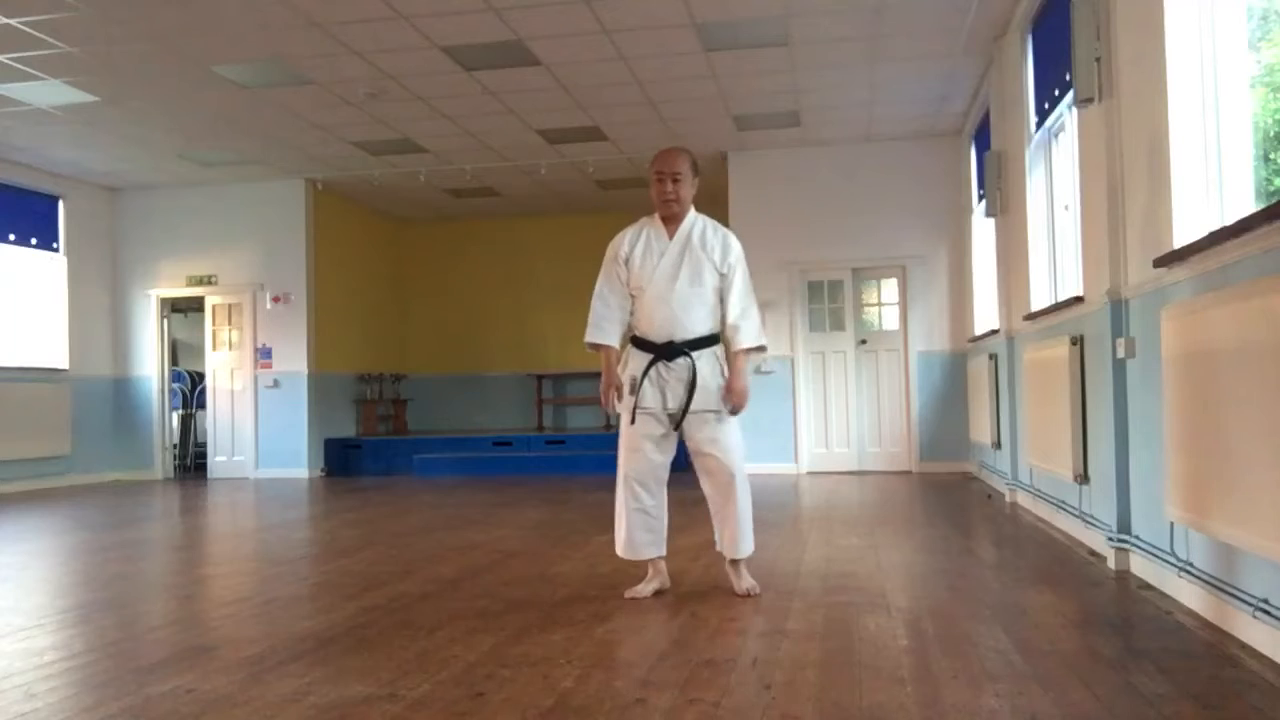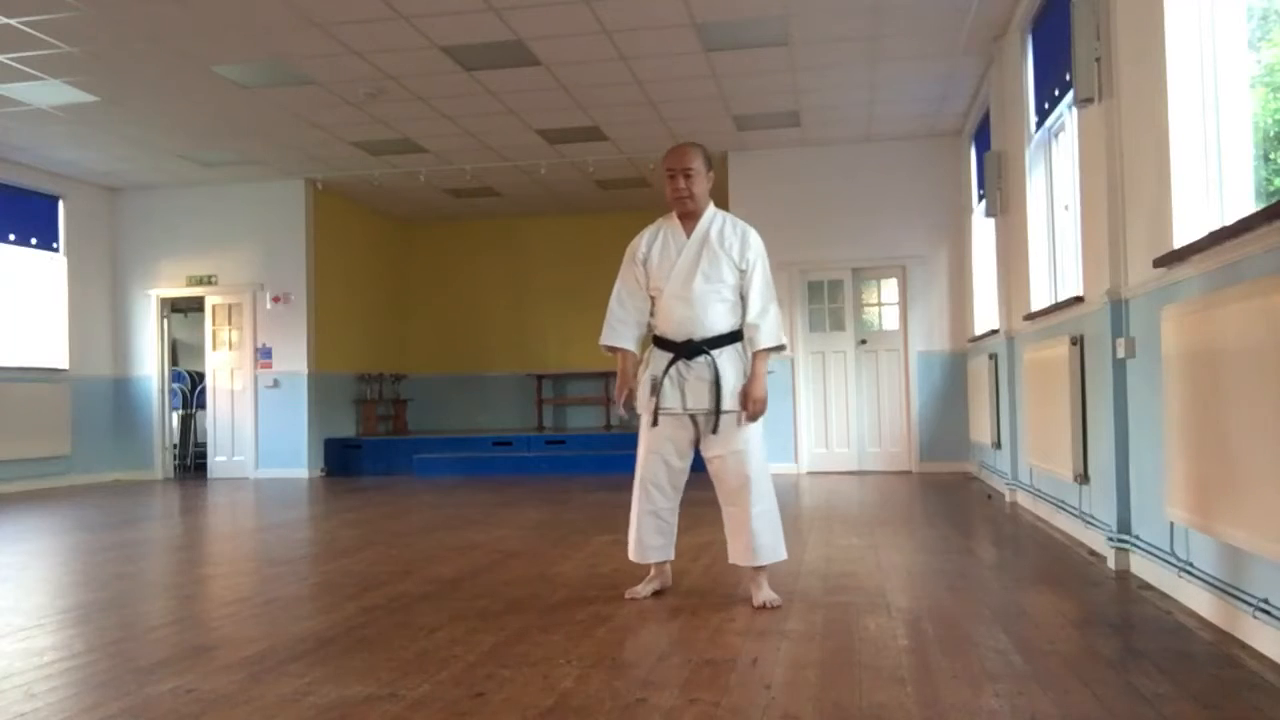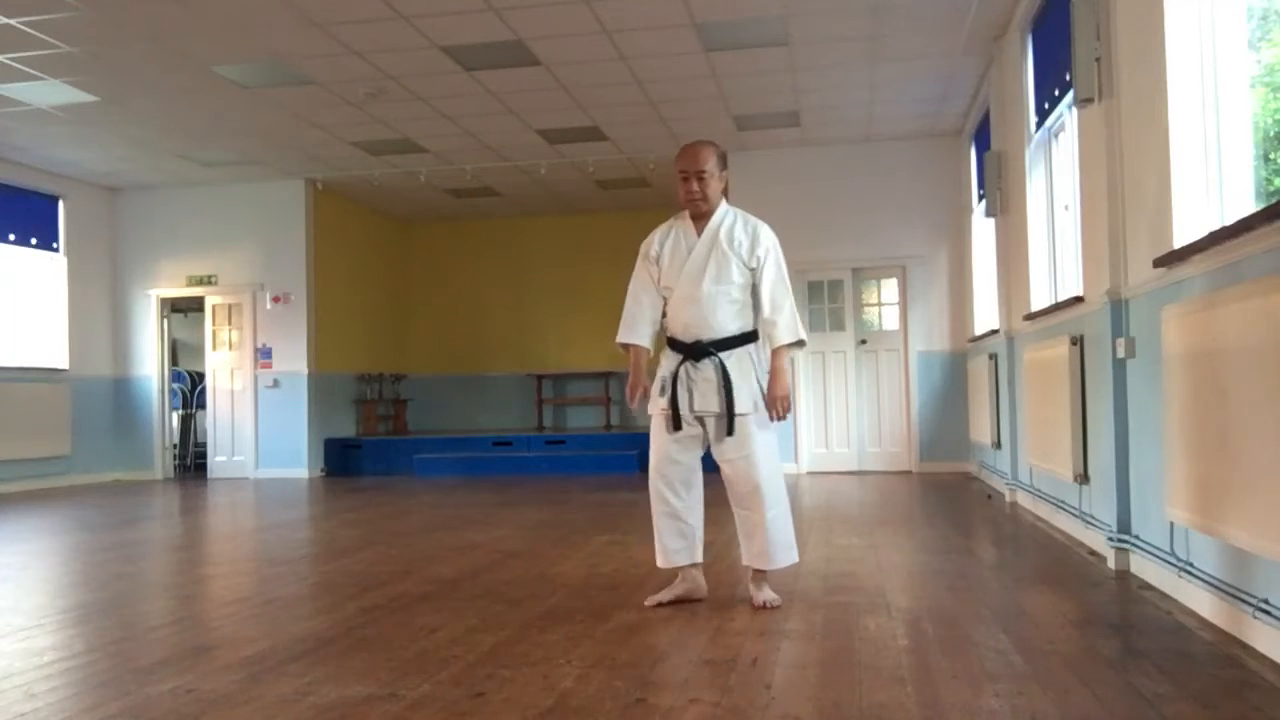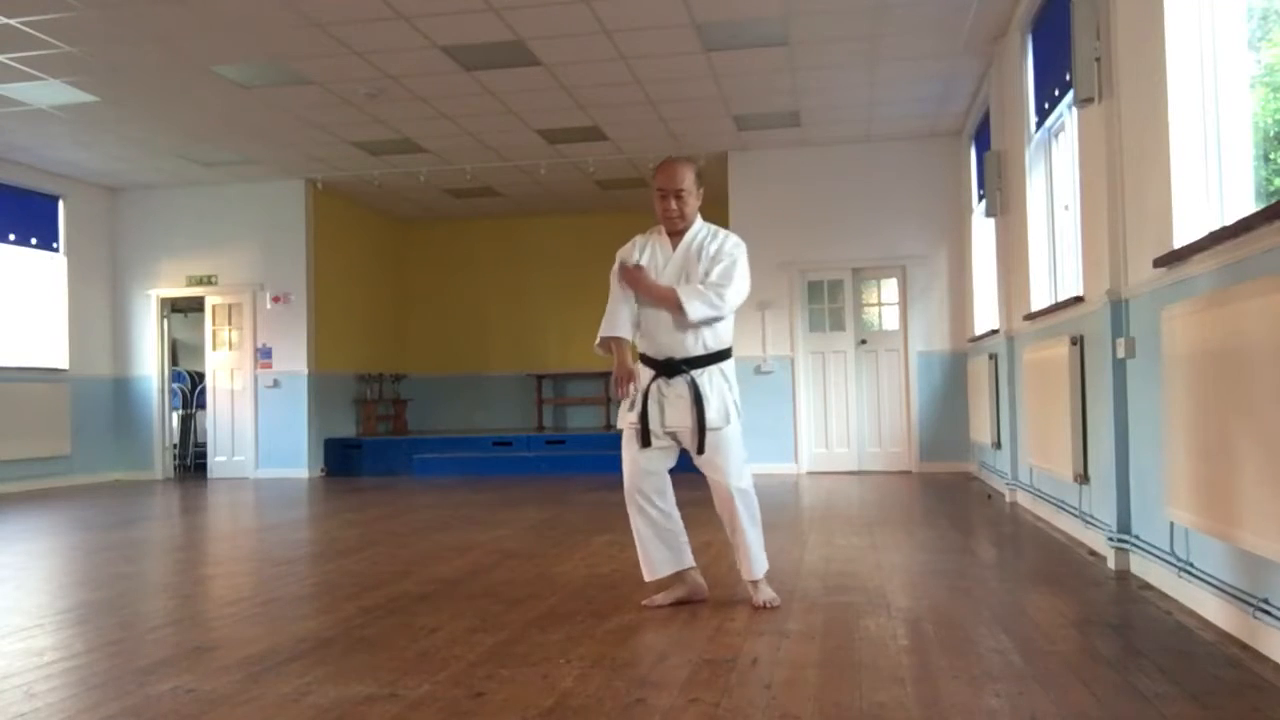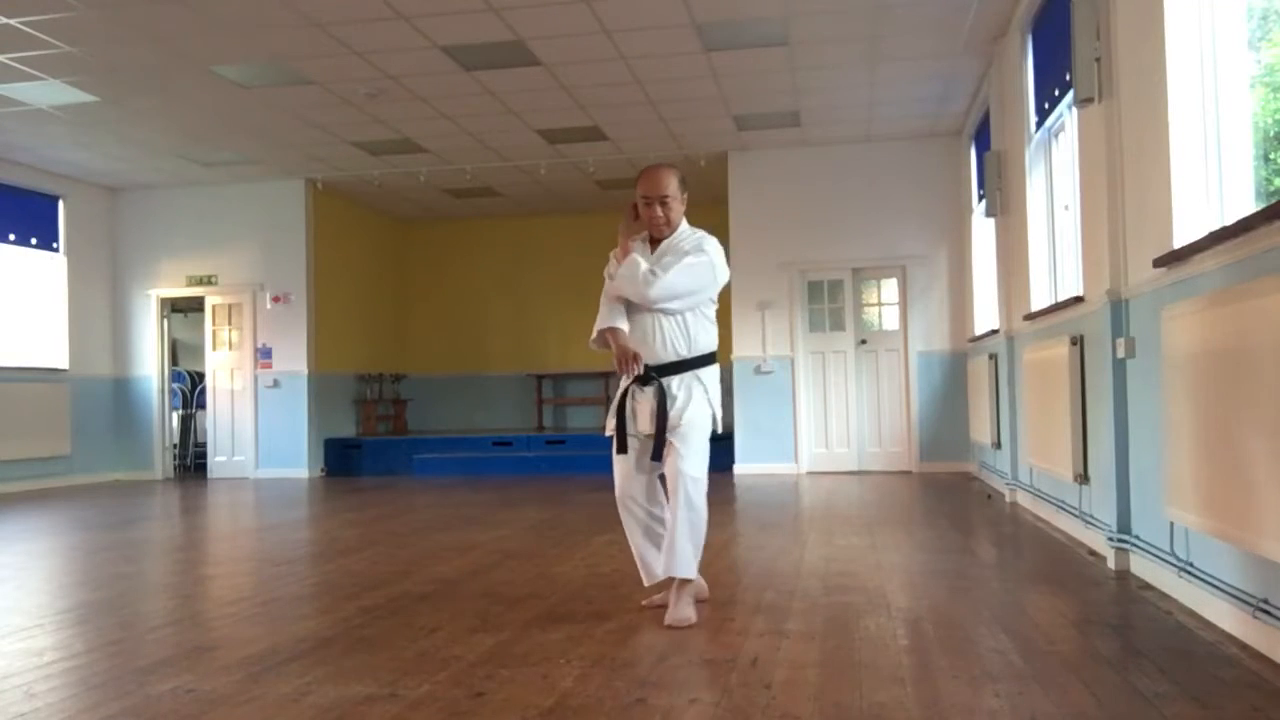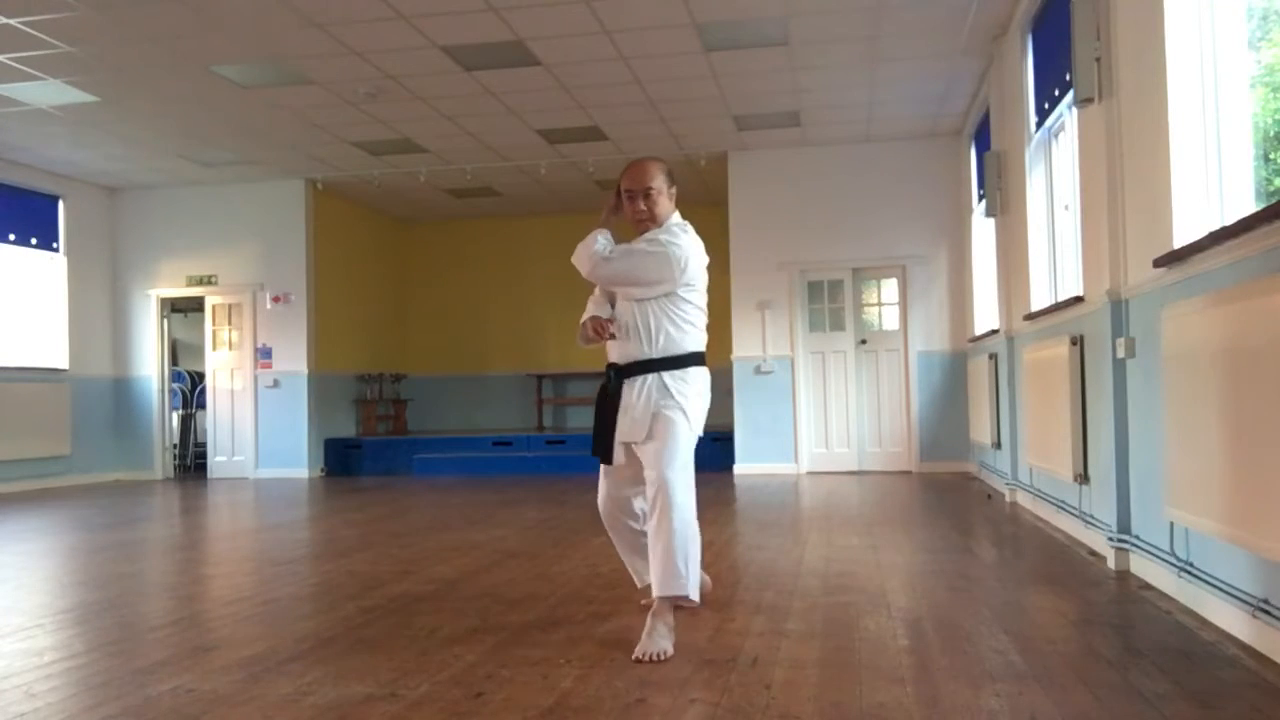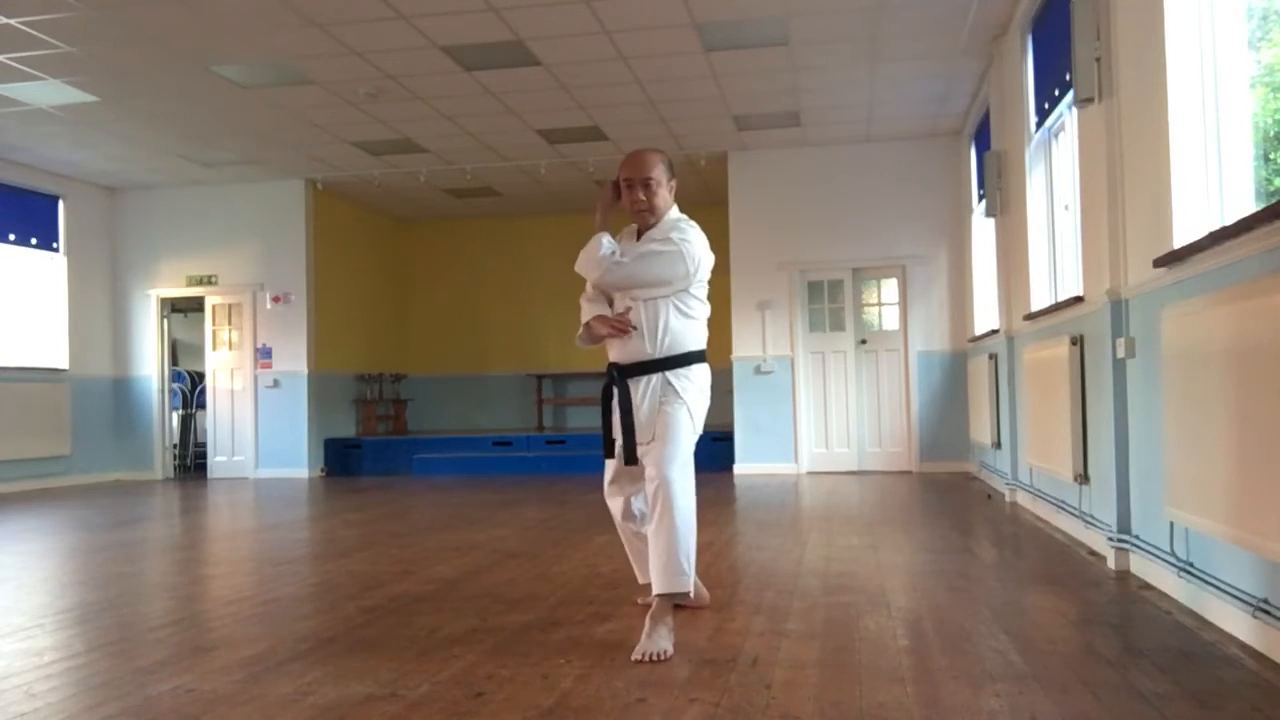
dt=0.5s
person 1, frame 1
left shoulder: (720, 241)
right shoulder: (628, 243)
left elbow: (739, 309)
right elbow: (610, 309)
left wrist: (737, 372)
right wrist: (610, 369)
left hip: (701, 367)
right hip: (643, 369)
left knee: (725, 467)
right knee: (640, 473)
left ankle: (736, 563)
right ankle: (656, 569)
person 1, frame 2
left shoulder: (740, 236)
right shoulder: (647, 242)
left elbow: (760, 310)
right elbow: (629, 310)
left wrist: (758, 375)
right wrist: (626, 370)
left hip: (724, 367)
right hip: (665, 370)
left knee: (743, 473)
right knee: (655, 475)
left ankle: (758, 576)
right ankle: (659, 569)
person 1, frame 3
left shoulder: (753, 233)
right shoulder: (660, 241)
left elbow: (776, 305)
right elbow: (643, 307)
left wrist: (779, 371)
right wrist: (637, 367)
left hip: (736, 367)
right hip: (678, 369)
left knee: (753, 475)
right knee: (670, 475)
left ankle: (759, 577)
right ankle: (689, 575)
person 1, frame 4
left shoulder: (726, 246)
right shoulder: (635, 252)
left elbow: (716, 301)
right elbow: (620, 309)
left wrist: (651, 288)
right wrist: (621, 356)
left hip: (707, 381)
right hip: (650, 384)
left knee: (730, 480)
right knee: (641, 483)
left ankle: (756, 577)
right ankle: (685, 577)
person 1, frame 5
left shoulder: (703, 250)
right shoulder: (628, 255)
left elbow: (649, 289)
right elbow: (612, 306)
left wrist: (625, 245)
right wrist: (618, 341)
left hip: (688, 385)
right hip: (637, 386)
left knee: (684, 477)
right knee: (632, 489)
left ankle: (682, 586)
right ankle: (686, 579)
person 1, frame 6
left shoulder: (676, 245)
right shoulder: (637, 249)
left elbow: (594, 265)
right elbow: (604, 297)
left wrist: (605, 223)
right wrist: (593, 322)
left hip: (671, 386)
right hip: (629, 388)
left knee: (669, 489)
right knee: (617, 499)
left ankle: (663, 612)
right ankle: (685, 579)
person 1, frame 7
left shoulder: (684, 241)
right shoulder: (629, 241)
left elbow: (601, 271)
right elbow: (594, 294)
left wrist: (601, 218)
right wrist: (598, 322)
left hip: (673, 383)
right hip: (629, 386)
left knee: (667, 481)
right knee: (624, 492)
left ankle: (662, 611)
right ankle: (681, 585)
